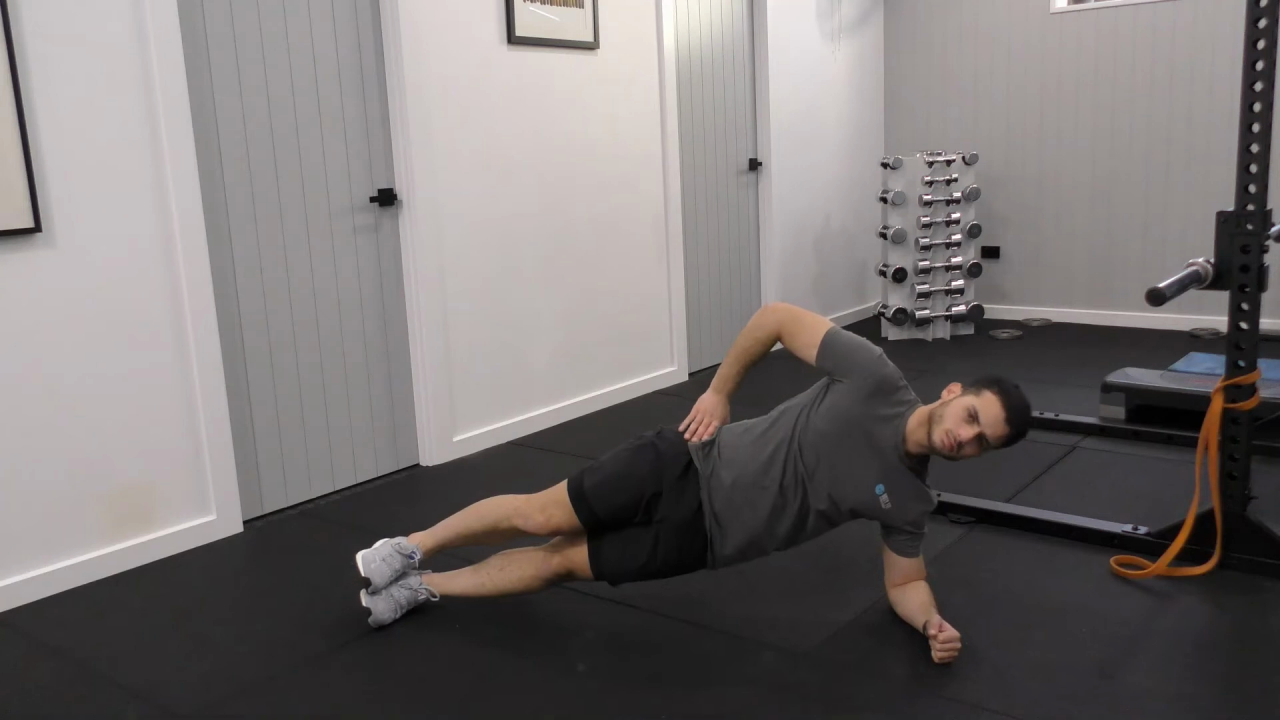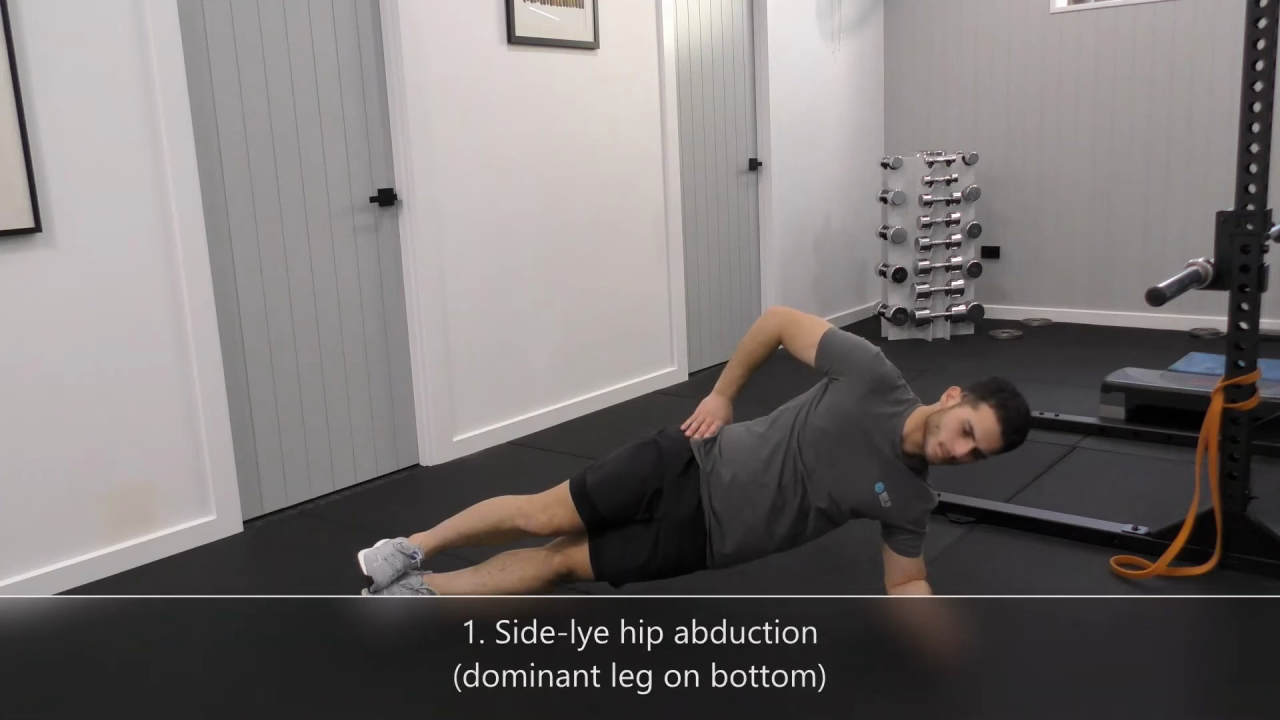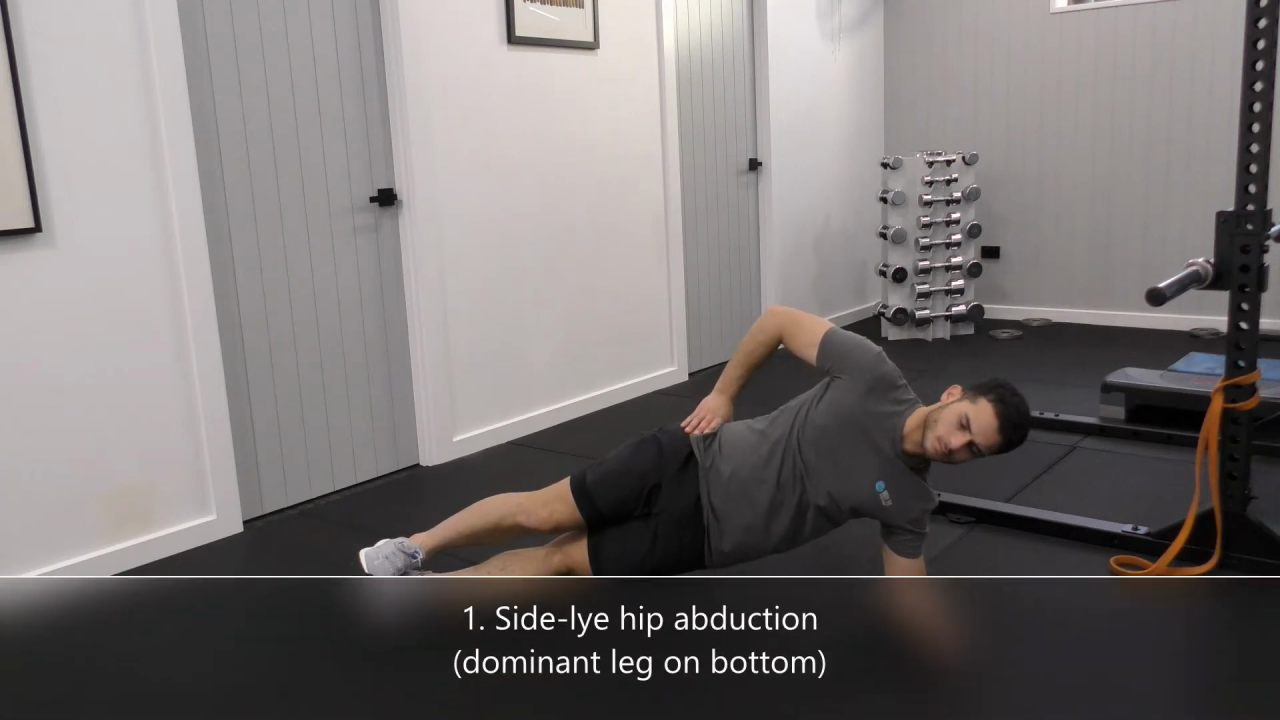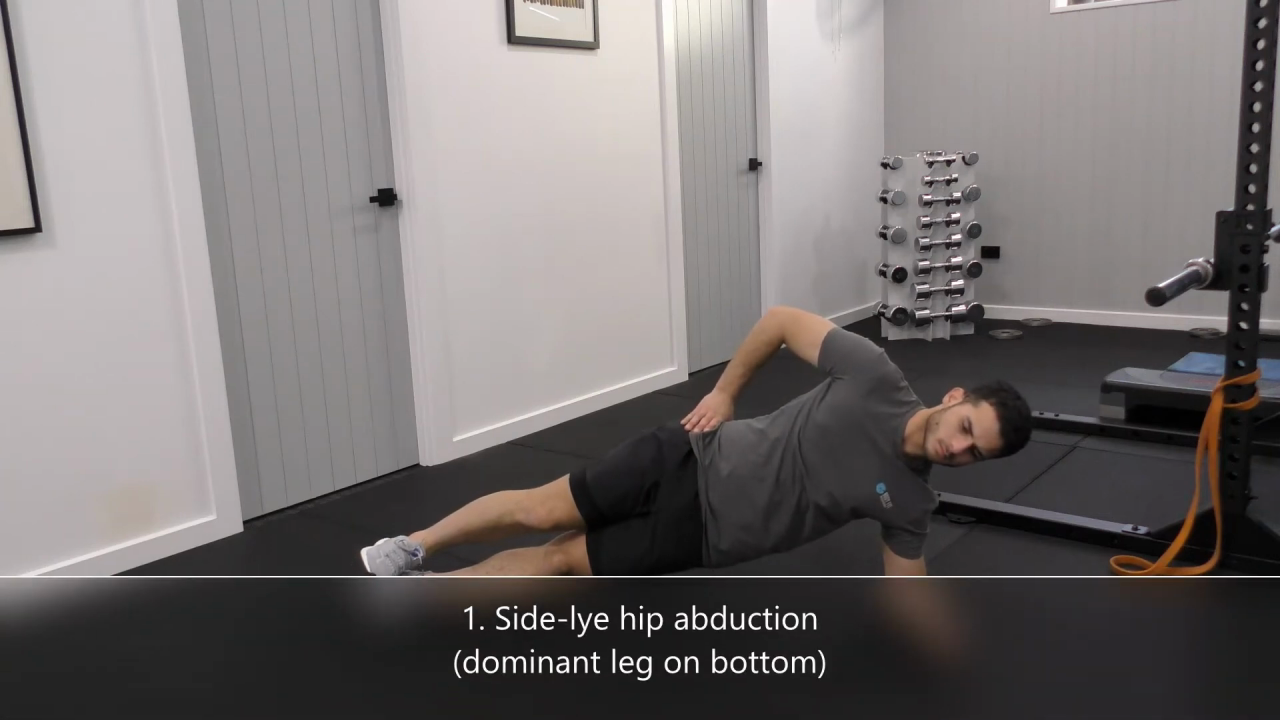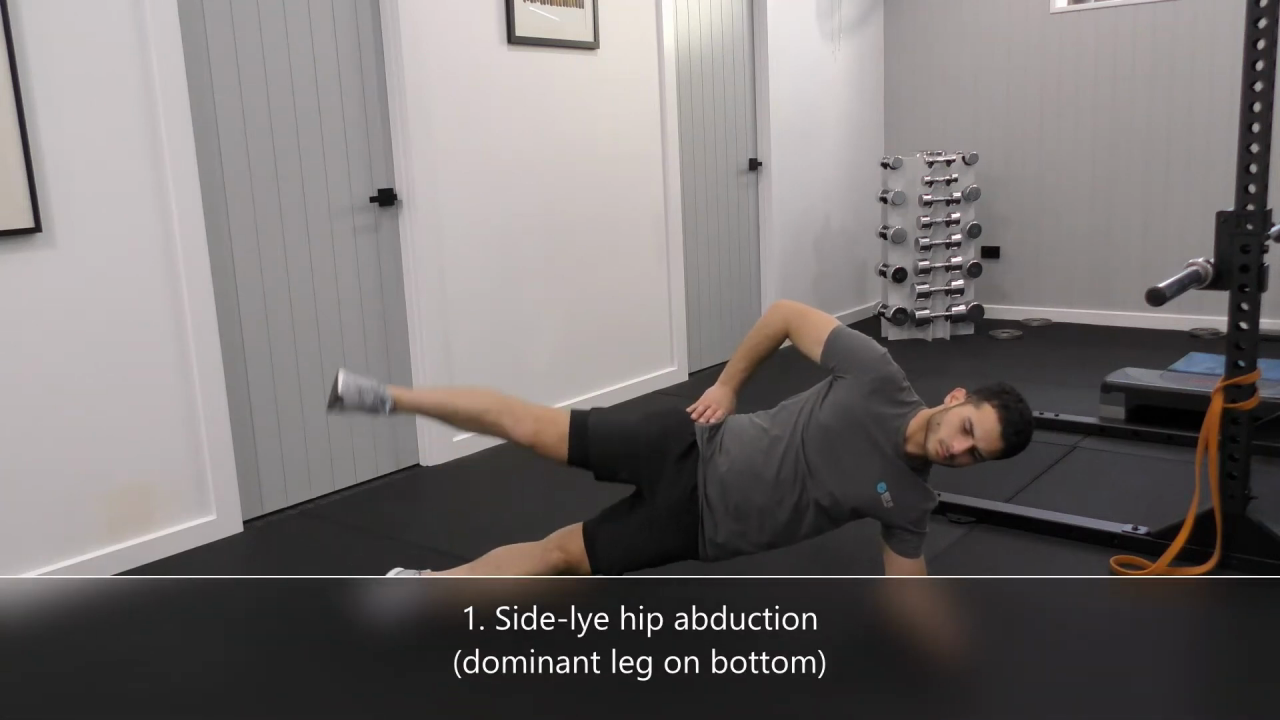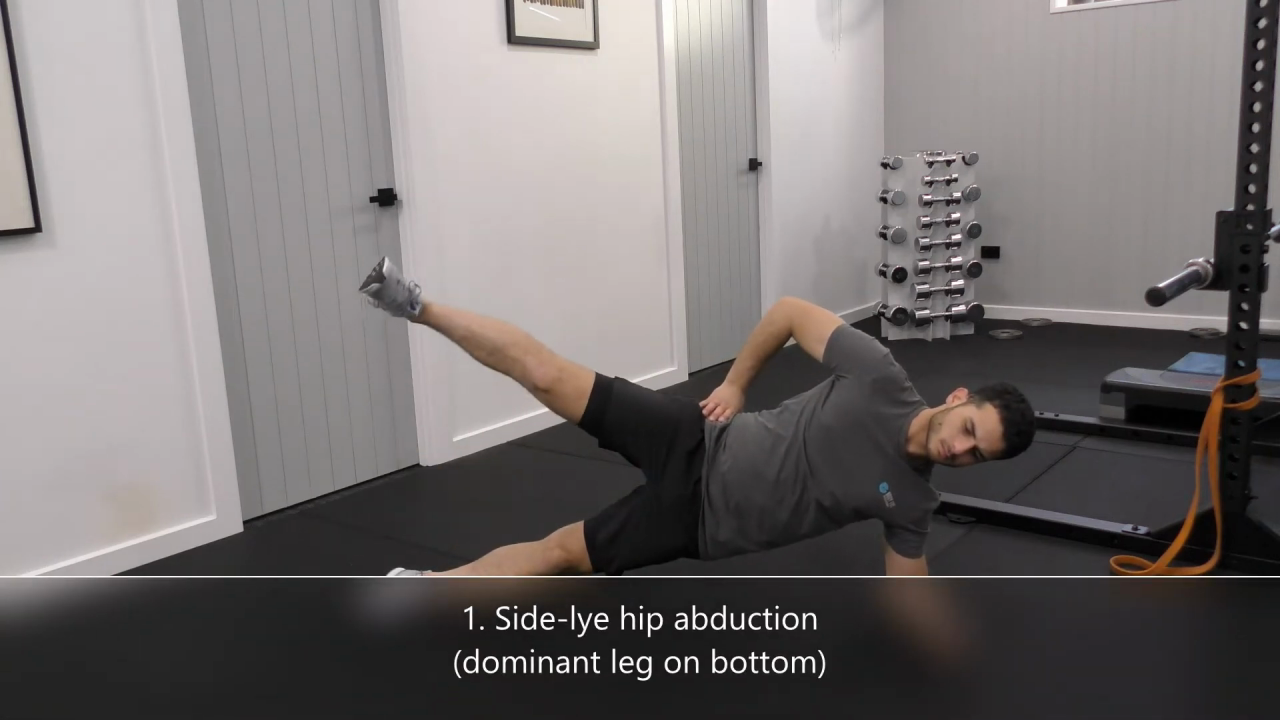
dt=0.5s
person 1, frame 1
left shoulder: (908, 500)
right shoulder: (875, 377)
left elbow: (905, 583)
right elbow: (778, 317)
left wrist: (935, 625)
right wrist: (717, 392)
left hip: (703, 535)
right hip: (692, 468)
left knee: (560, 562)
right knee: (542, 517)
left ankle: (420, 589)
right ankle: (411, 547)
person 1, frame 2
left shoulder: (909, 499)
right shoulder: (873, 374)
left elbow: (904, 583)
right elbow: (778, 321)
right wrist: (720, 394)
left hip: (704, 536)
right hip: (693, 466)
left knee: (563, 561)
right knee: (543, 516)
left ankle: (423, 591)
right ankle: (411, 551)
person 1, frame 3
left shoulder: (910, 498)
right shoulder: (874, 375)
left elbow: (904, 582)
right elbow: (779, 320)
right wrist: (722, 393)
left hip: (703, 534)
right hip: (694, 463)
left knee: (562, 560)
right knee: (542, 513)
right ankle: (413, 548)
person 1, frame 4
left shoulder: (910, 500)
right shoulder: (876, 375)
left elbow: (905, 585)
right elbow: (781, 320)
right wrist: (723, 393)
left hip: (704, 532)
right hip: (695, 461)
left knee: (562, 558)
right knee: (541, 511)
right ankle: (414, 548)
person 1, frame 5
left shoulder: (910, 499)
right shoulder: (879, 376)
right elbow: (786, 314)
right wrist: (727, 385)
left hip: (699, 521)
right hip: (695, 450)
left knee: (560, 552)
right knee: (528, 425)
right ankle: (389, 399)
person 1, frame 6
left shoulder: (912, 499)
right shoulder: (879, 375)
left elbow: (907, 584)
right elbow: (790, 310)
right wrist: (734, 385)
left hip: (701, 521)
right hip: (697, 446)
left knee: (561, 552)
right knee: (545, 371)
right ankle: (418, 305)
